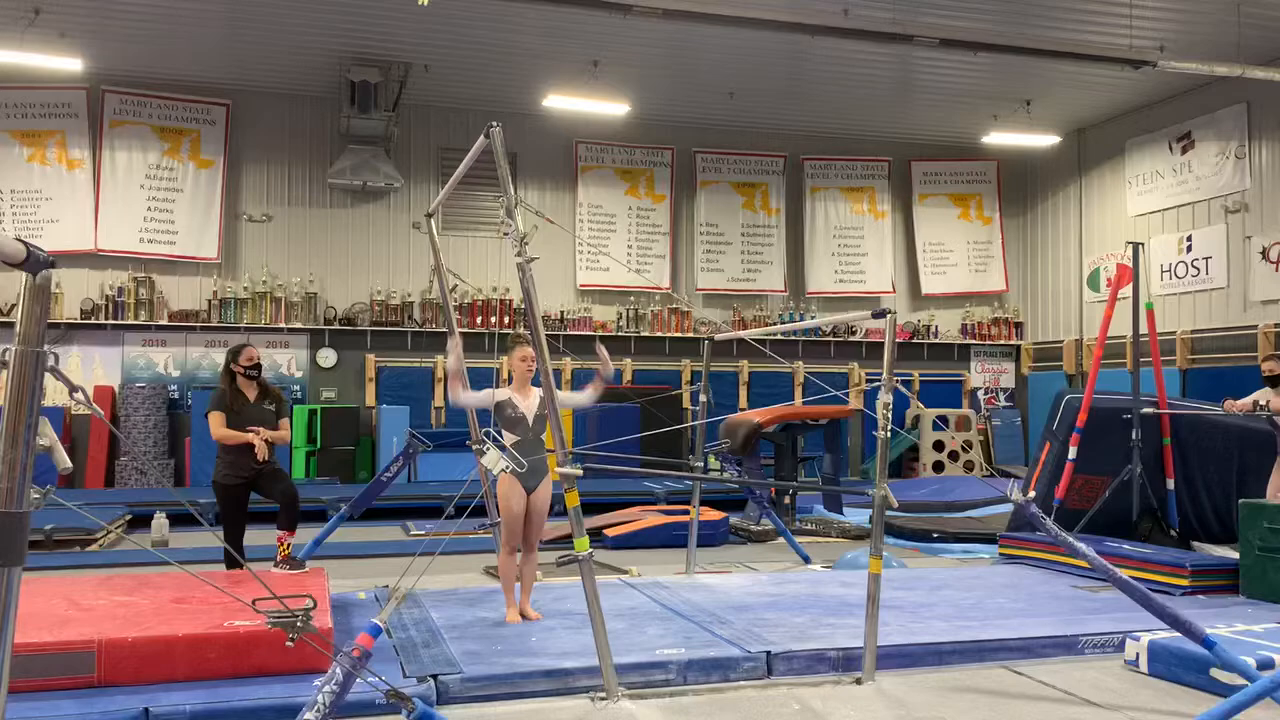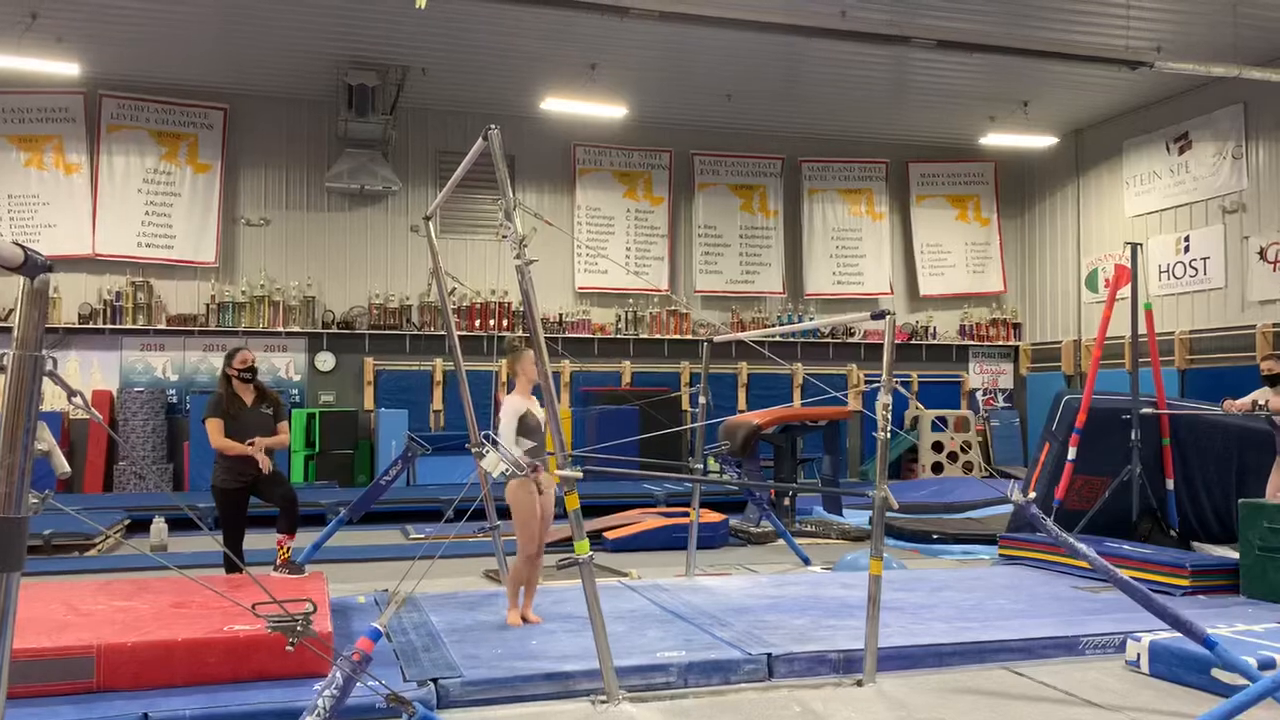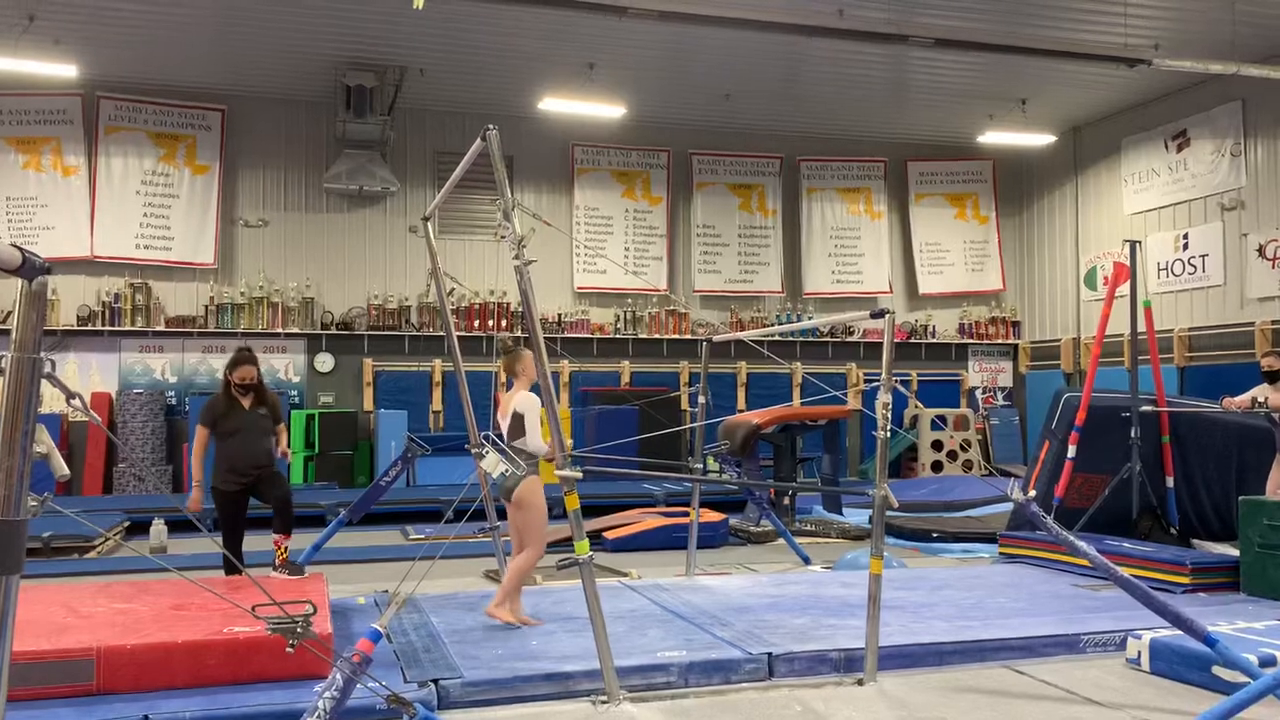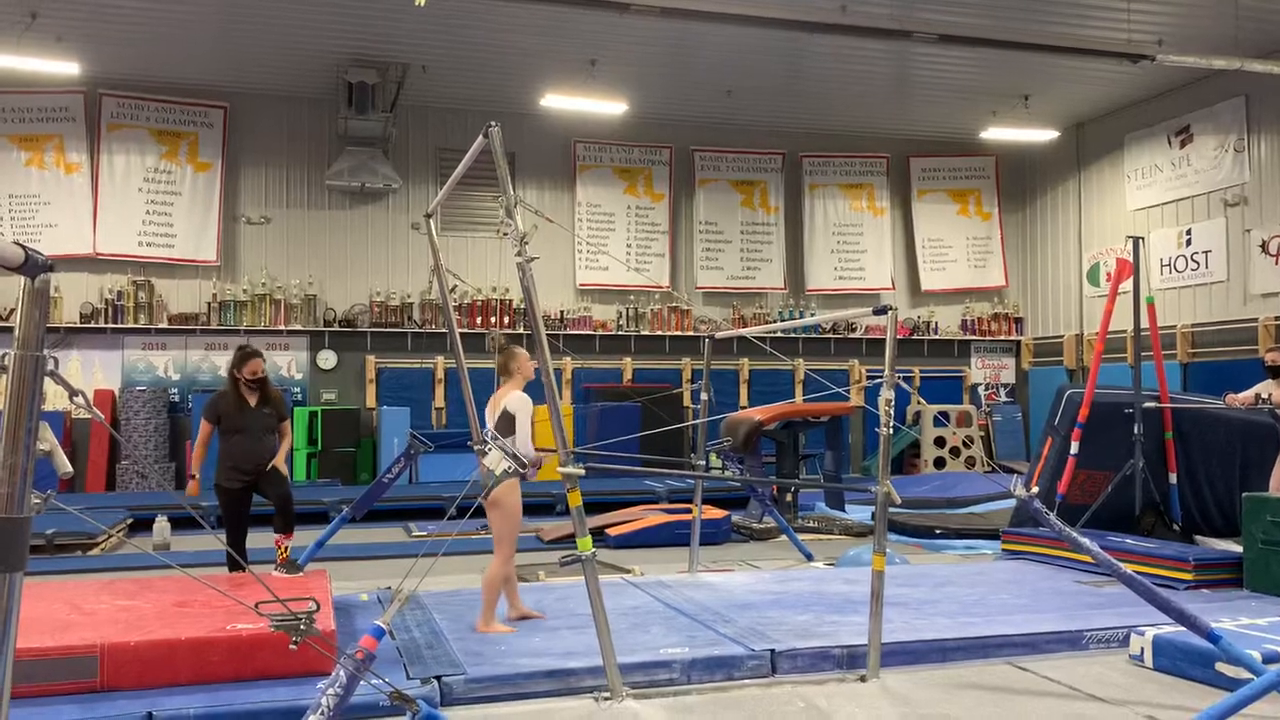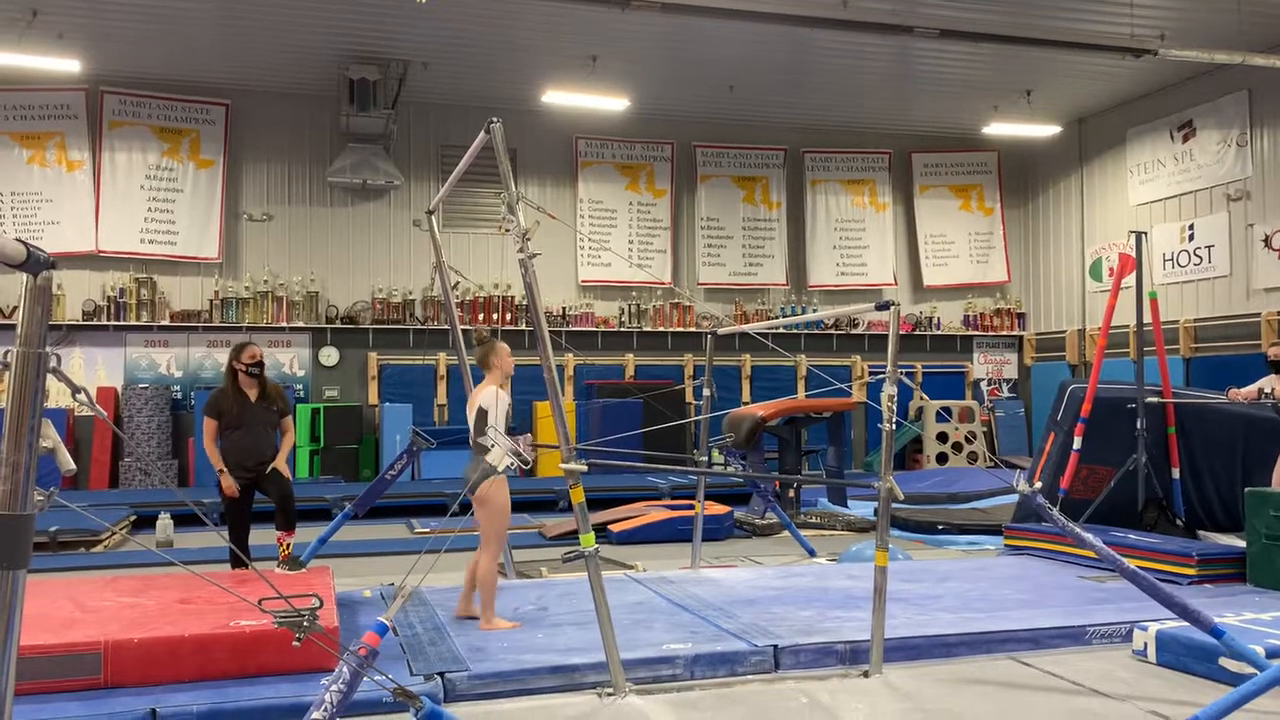
dt=0.4s
person 1, frame 1
left shoulder: (545, 396)
right shoulder: (499, 397)
left elbow: (585, 398)
right elbow: (459, 398)
left wrist: (602, 376)
right wrist: (455, 370)
left hip: (540, 474)
right hip: (512, 476)
left knee: (532, 544)
right knee: (511, 545)
left ankle: (525, 602)
right ankle: (511, 606)
person 1, frame 2
left shoulder: (533, 401)
right shoulder: (512, 403)
right elbow: (507, 446)
right wrist: (536, 468)
left hip: (540, 480)
right hip: (522, 480)
left knee: (537, 549)
right knee: (528, 551)
left ankle: (527, 607)
right ankle: (513, 606)
person 1, frame 3
left shoulder: (505, 402)
right shoulder: (529, 399)
right elbow: (535, 445)
left wrist: (548, 448)
right wrist: (552, 452)
left hip: (508, 477)
right hip: (525, 479)
left knee: (520, 550)
right knee: (535, 549)
left ankle: (516, 611)
right ankle: (497, 603)
person 1, frame 4
left shoulder: (495, 399)
right shoulder: (521, 400)
right elbow: (523, 448)
left wrist: (527, 458)
right wrist: (536, 459)
left hip: (489, 477)
right hip: (504, 481)
left knee: (505, 550)
right knee: (503, 553)
left ankle: (515, 606)
right ankle: (486, 620)
person 1, frame 5
left shoulder: (477, 393)
right shoulder: (498, 395)
right elbow: (497, 445)
left hip: (476, 473)
right hip: (490, 476)
left knee: (489, 546)
right knee: (493, 550)
left ankle: (465, 605)
right ankle: (489, 617)
person 2, frame 1
left shoulder: (274, 396)
right shoulder: (222, 397)
left elbow: (286, 435)
right elbow: (218, 433)
left wrist: (267, 434)
right wrist: (252, 437)
left hip: (265, 468)
right hip: (230, 474)
left knee: (290, 495)
right knee: (233, 534)
left ankle: (283, 558)
person 2, frame 2
left shoulder: (271, 400)
right shoulder: (219, 402)
left elbow: (284, 437)
right elbow: (217, 441)
left wrist: (266, 442)
right wrist: (252, 451)
left hip: (264, 473)
right hip: (229, 478)
left knee: (289, 498)
right knee: (233, 537)
left ankle: (283, 562)
person 2, frame 3
left shoulder: (269, 401)
right shoulder: (215, 406)
left elbow: (280, 432)
right elbow: (198, 449)
left wrist: (282, 446)
right wrist: (197, 487)
left hip: (264, 472)
right hip: (228, 481)
left knee: (283, 499)
right knee: (232, 539)
left ankle: (281, 563)
person 2, frame 4
left shoulder: (274, 398)
right shoulder: (220, 401)
left elbow: (286, 433)
right elbow: (202, 442)
left wrist: (280, 457)
right wrist: (194, 477)
left hip: (266, 469)
right hip: (231, 476)
left knee: (284, 497)
right knee: (235, 535)
left ankle: (283, 561)
person 2, frame 5
left shoulder: (275, 394)
right shoulder: (220, 398)
left elbow: (288, 432)
right elbow: (209, 441)
left wrist: (281, 458)
right wrist: (222, 473)
left hip: (267, 467)
right hip: (235, 473)
left knee: (286, 495)
right knee: (238, 531)
left ankle: (285, 557)
